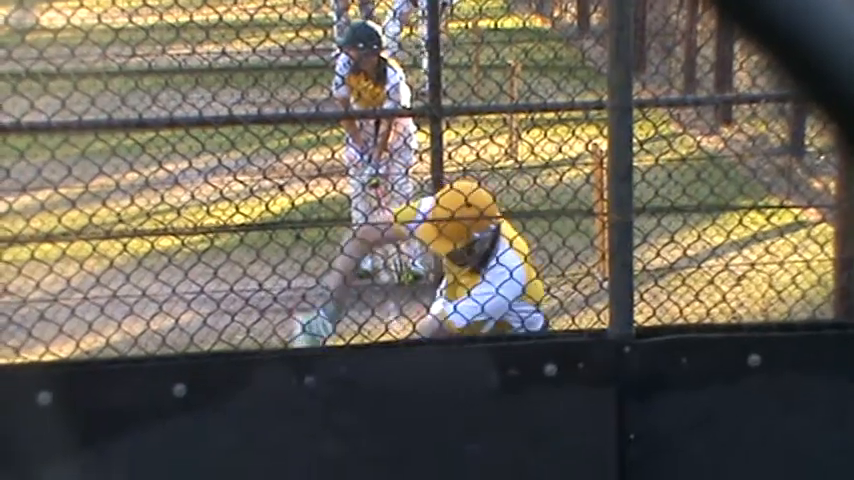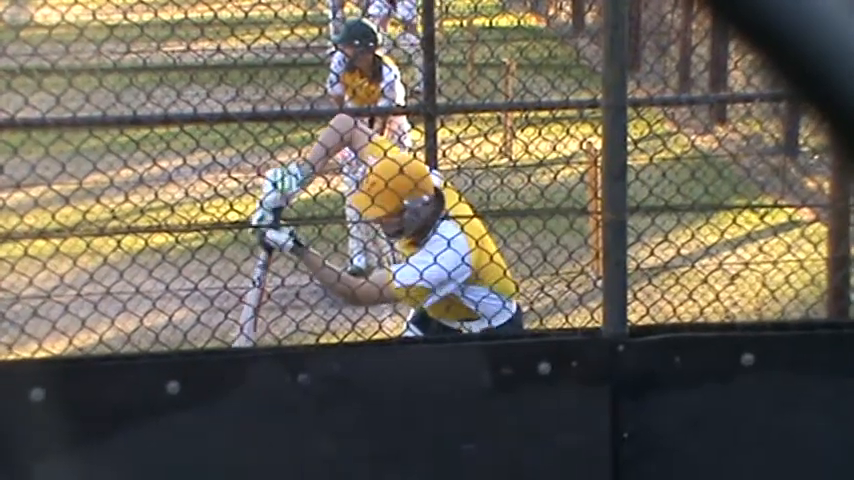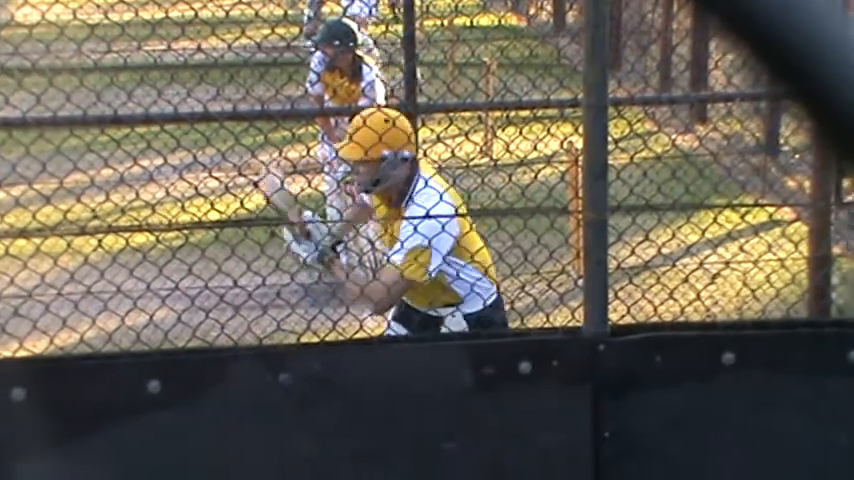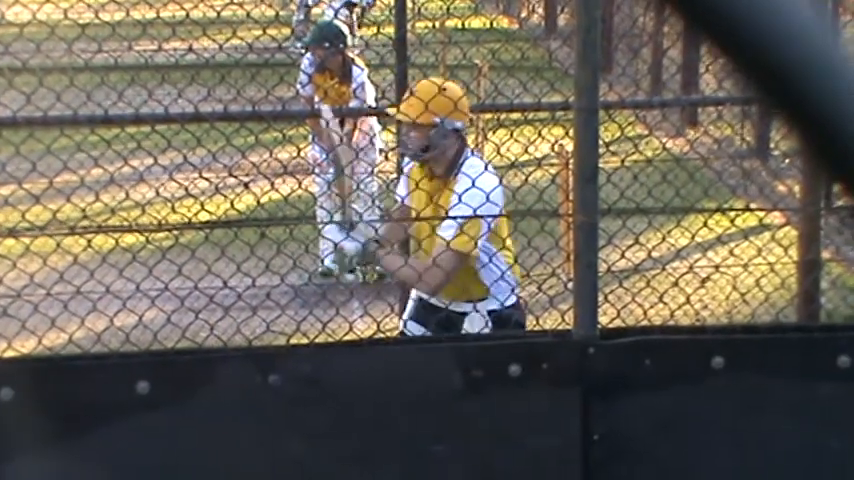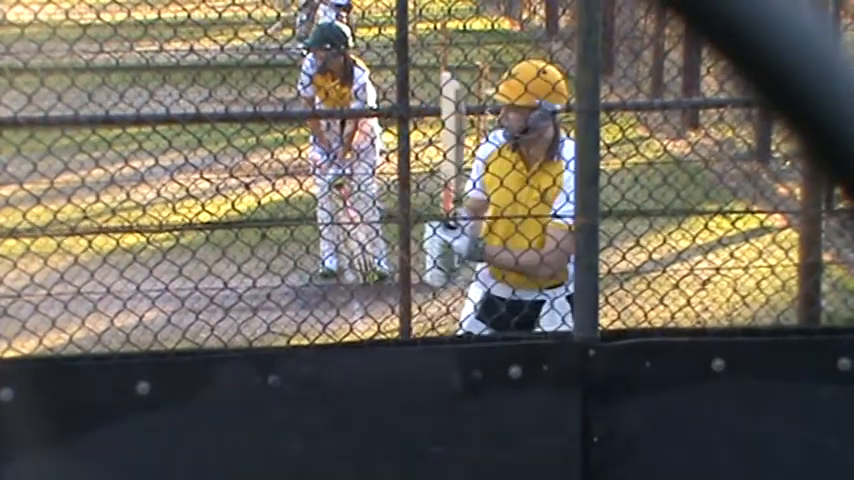
dt=0.3s
person 1, frame 1
left shoulder: (392, 76)
right shoulder: (345, 65)
left elbow: (388, 122)
right elbow: (344, 108)
left wrist: (378, 158)
right wrist: (359, 145)
left hip: (394, 132)
right hip: (360, 130)
left knee: (399, 193)
right knee: (361, 194)
left ankle: (412, 259)
right ankle: (365, 258)
person 1, frame 2
left shoulder: (387, 73)
right shoulder: (341, 61)
left elbow: (384, 125)
right elbow: (338, 104)
left hip: (391, 128)
right knee: (355, 192)
right ankle: (360, 256)
person 1, frame 3
left shoulder: (367, 73)
right shoulder: (321, 62)
right elbow: (317, 103)
right wrist: (332, 142)
right hip: (334, 123)
right knee: (335, 187)
person 1, frame 4
left shoulder: (357, 73)
right shoulder: (310, 63)
left elbow: (354, 117)
right elbow: (308, 103)
right wrist: (320, 140)
left hip: (360, 124)
right hip: (325, 123)
left knee: (365, 187)
right knee: (325, 188)
right ankle: (330, 256)
person 1, frame 5
left shoulder: (359, 74)
right shoulder: (311, 64)
left elbow: (354, 120)
right elbow: (308, 105)
left wrist: (342, 158)
right wrist: (321, 143)
left hip: (361, 125)
right hip: (326, 124)
left knee: (365, 189)
right knee: (325, 190)
left ankle: (377, 259)
right ankle: (330, 257)
person 2, frame 1
left shoulder: (504, 280)
right shoulder: (441, 214)
left elbow: (427, 336)
right elbow: (365, 235)
right wrist: (329, 307)
left hip: (513, 335)
person 2, frame 2
left shoulder: (443, 255)
right shoulder: (417, 179)
left elbow: (357, 294)
right elbow: (346, 125)
left wrist: (296, 248)
right wrist: (296, 173)
left hip: (486, 331)
right hip: (437, 313)
person 2, frame 3
left shoulder: (429, 217)
right shoulder: (387, 177)
left elbow: (378, 299)
right elbow: (364, 209)
left wrist: (327, 259)
left hip: (468, 317)
right hip: (416, 306)
person 2, frame 4
left shoulder: (477, 186)
right shoulder: (415, 160)
left elbow: (431, 278)
right elbow: (400, 218)
left wrist: (370, 252)
right wrist: (367, 244)
left hip: (484, 313)
right hip: (429, 304)
person 2, frame 5
left shoulder: (572, 169)
right shoulder: (493, 147)
left elbow: (548, 264)
right elbow: (472, 211)
left wrist: (477, 251)
right wrist: (453, 237)
left hip: (550, 304)
right hip: (493, 293)
